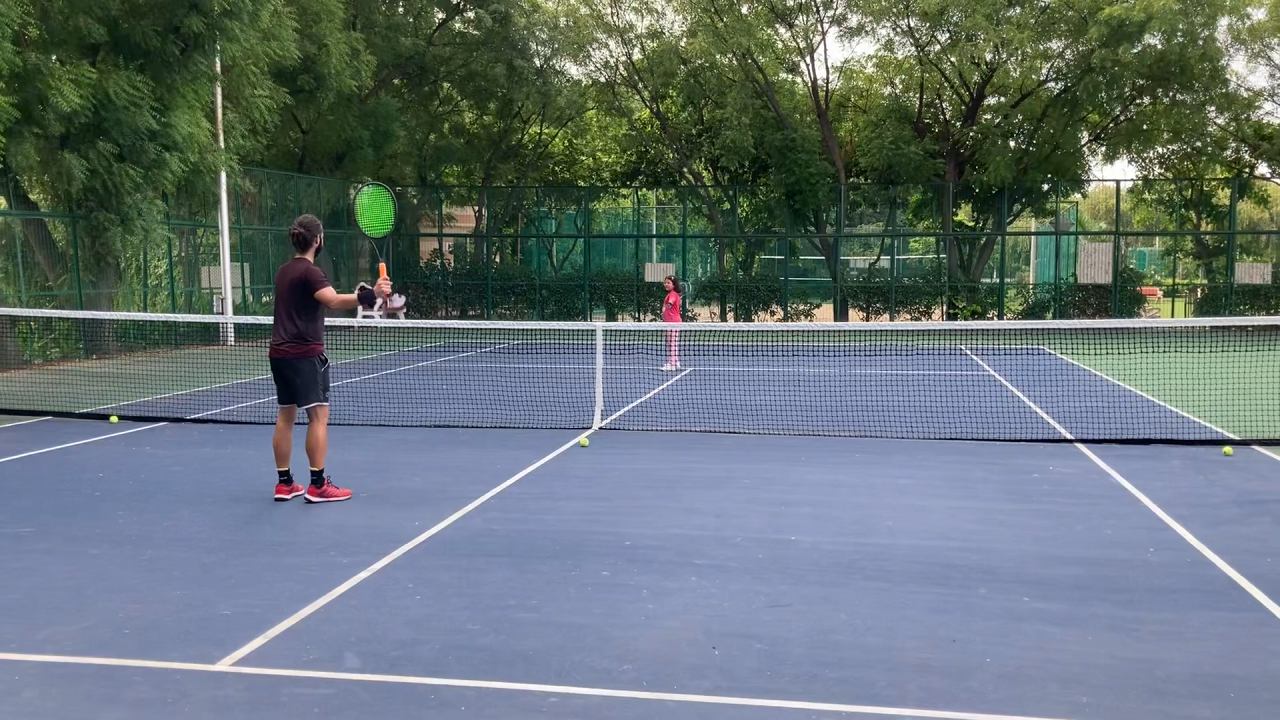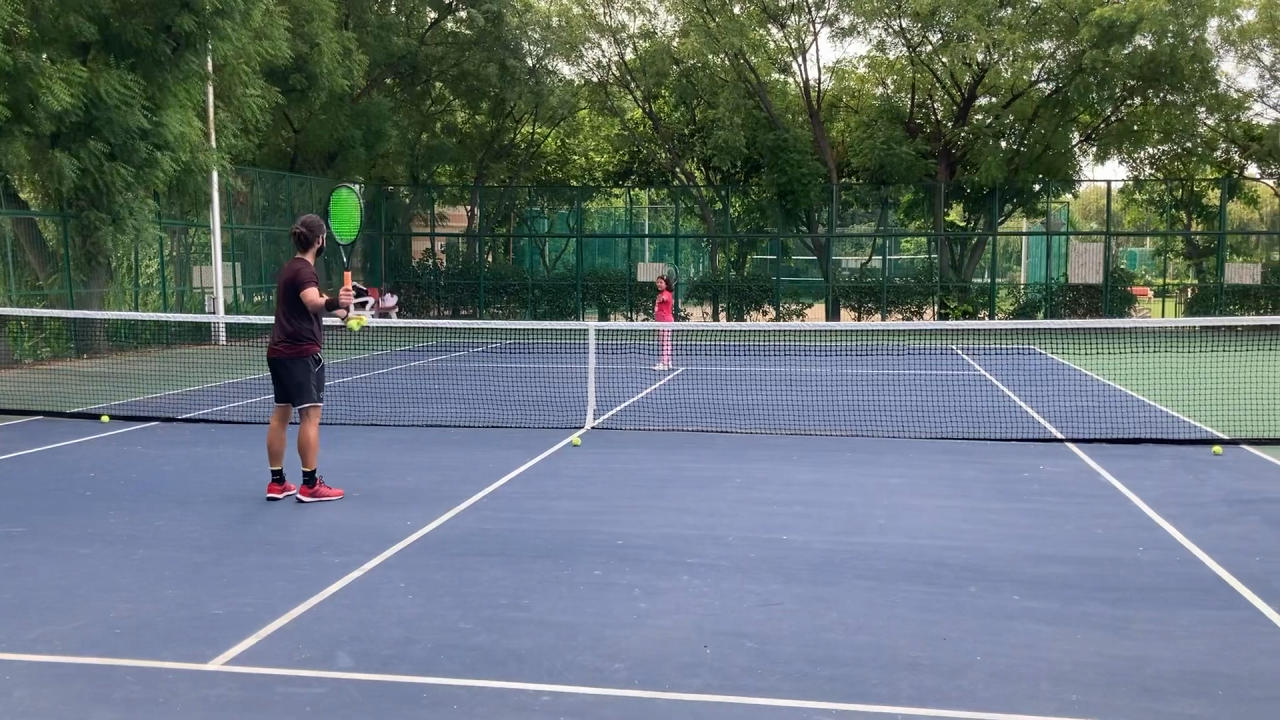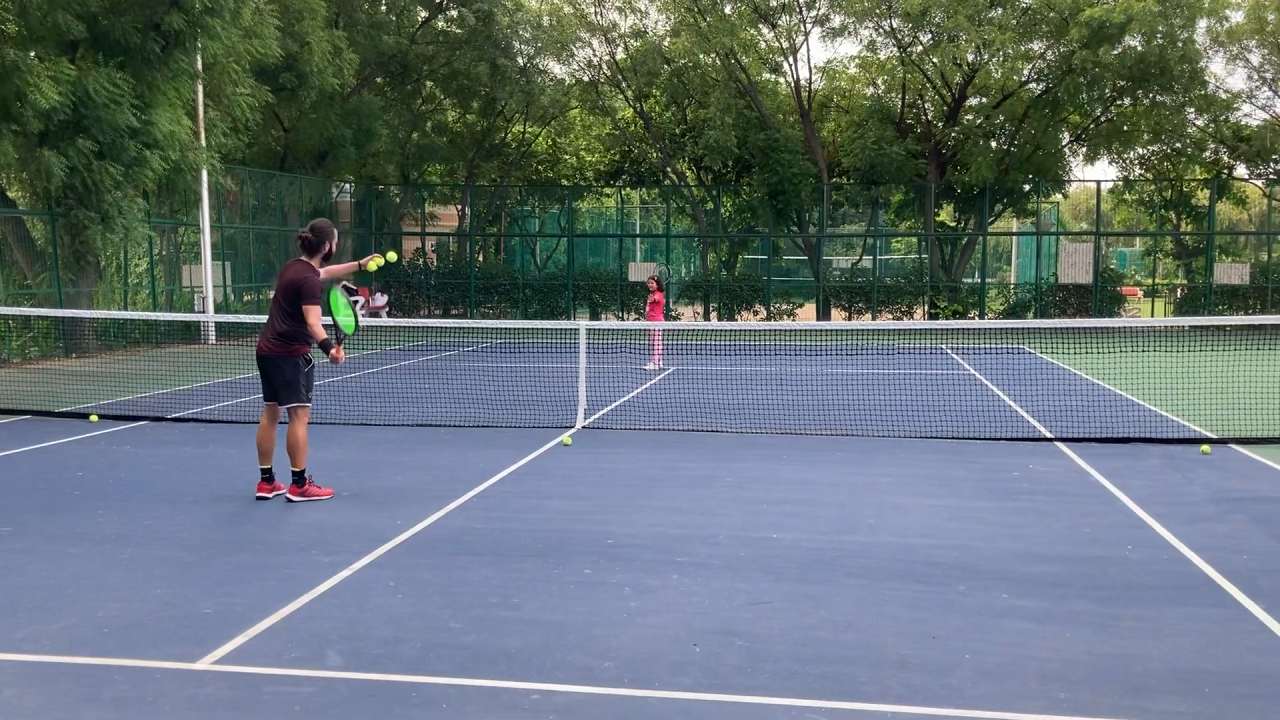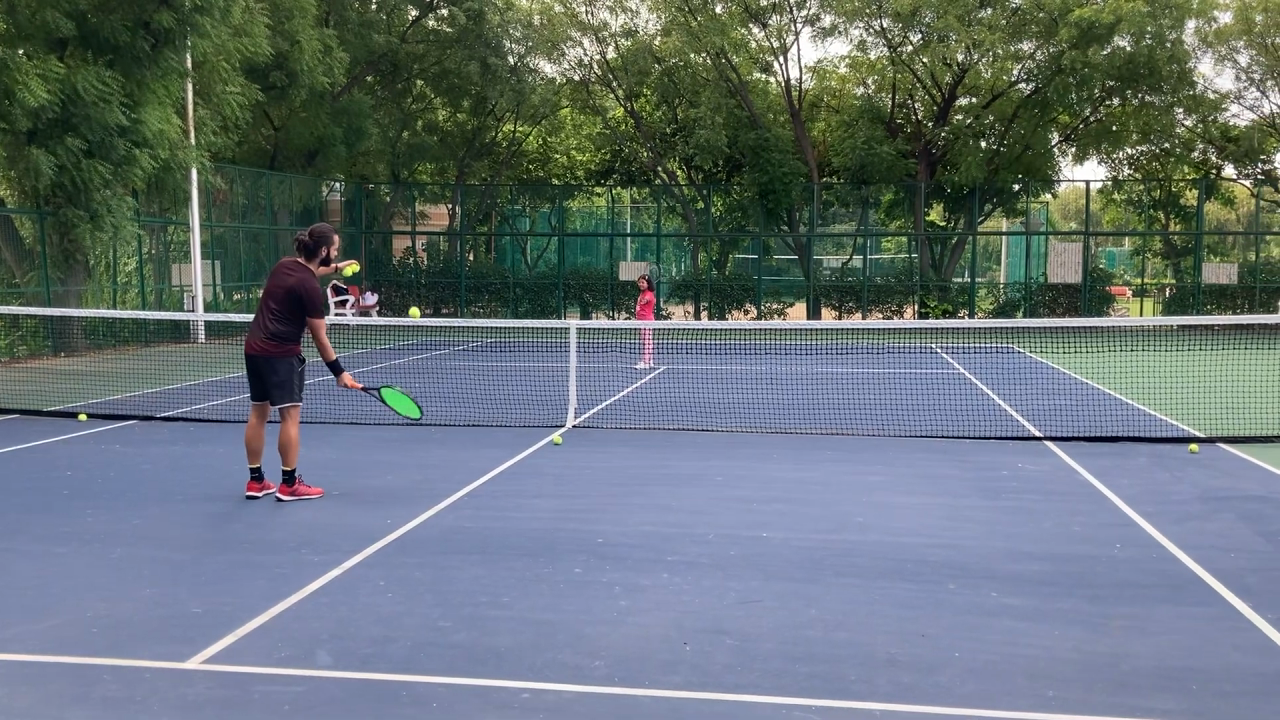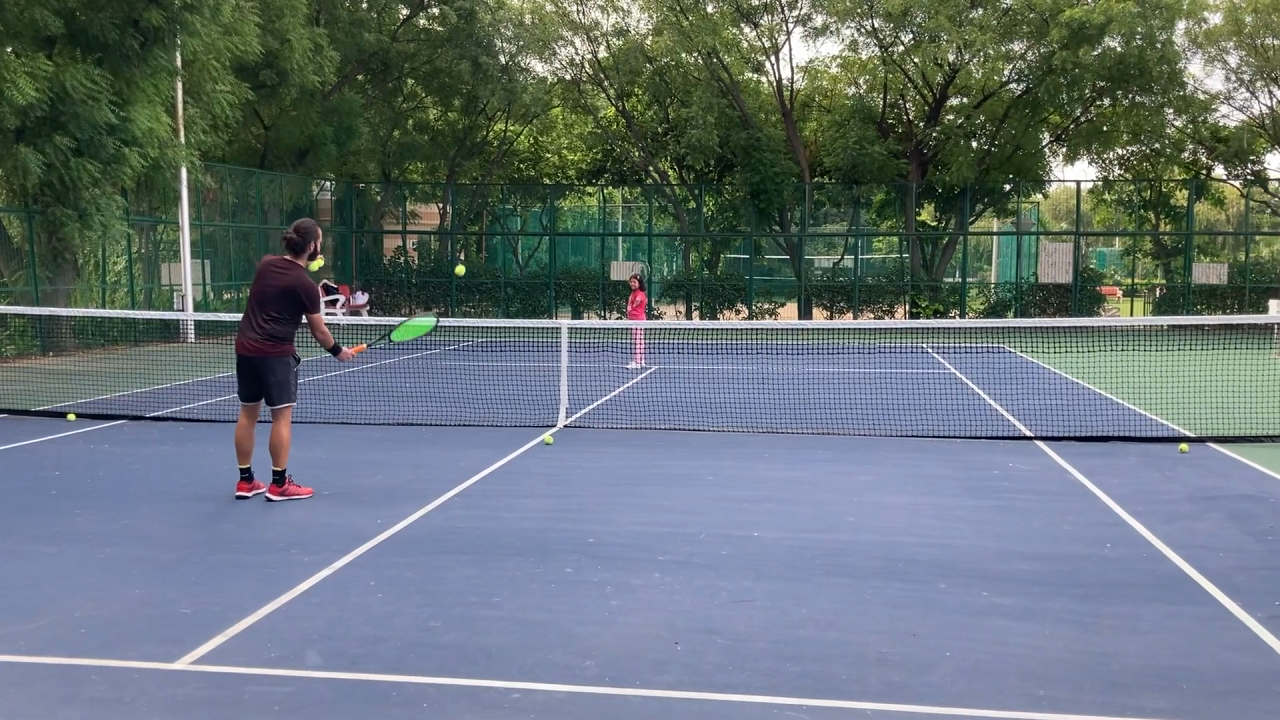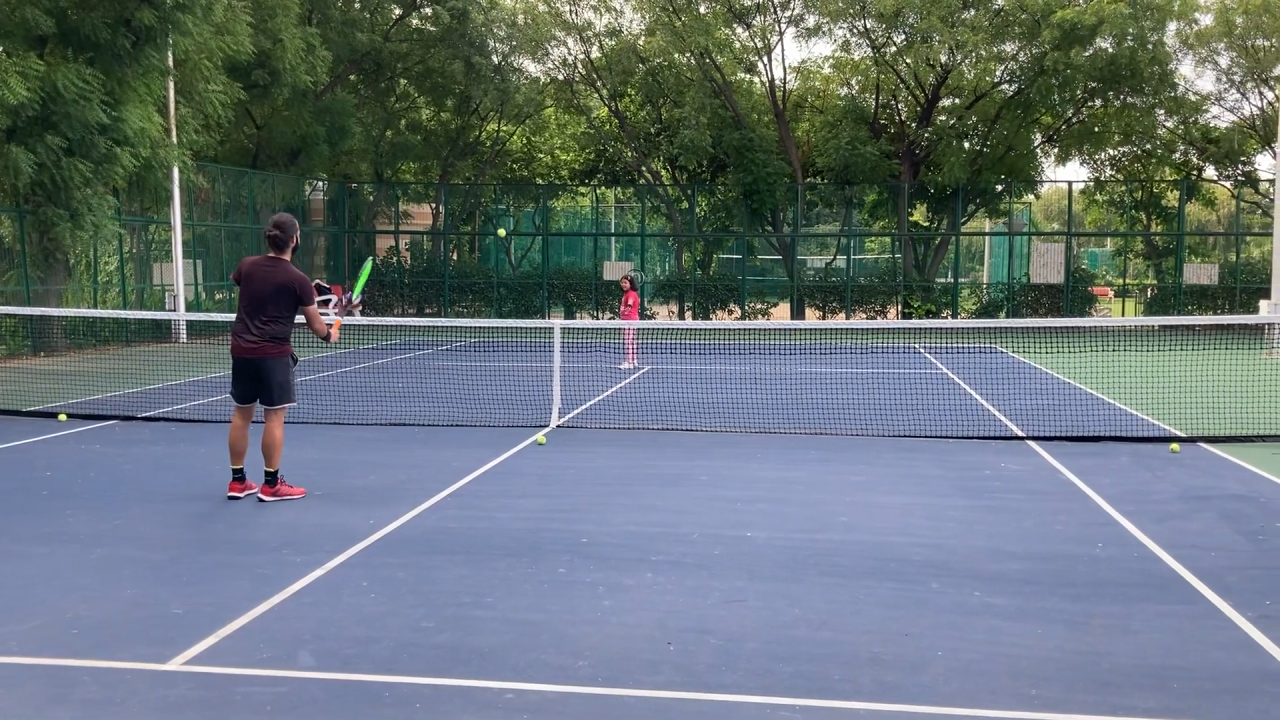
dt=0.3s
person 1, frame 1
left shoulder: (284, 270)
right shoulder: (310, 272)
right elbow: (335, 302)
right wrist: (371, 295)
left hip: (280, 352)
right hip: (304, 353)
left knee: (285, 416)
right knee: (318, 416)
left ankle: (284, 483)
right ankle: (318, 485)
person 1, frame 2
left shoulder: (293, 267)
right shoulder: (304, 271)
right elbow: (313, 302)
left wrist: (340, 311)
right wrist: (334, 302)
left hip: (279, 351)
right hip: (301, 353)
left knee: (280, 415)
right knee: (310, 416)
left ankle: (277, 483)
right ankle: (310, 485)
person 1, frame 3
left shoulder: (294, 266)
right shoulder: (309, 281)
left elbow: (324, 272)
right elbow: (312, 323)
left wrist: (360, 264)
right wrist: (331, 348)
left hip: (267, 349)
right hip: (290, 353)
left knee: (269, 414)
right knee: (299, 416)
left ankle: (266, 481)
right ankle: (299, 484)
person 1, frame 4
left shoulder: (283, 265)
right shoulder: (311, 289)
right elbow: (320, 337)
left wrist: (336, 267)
right wrist: (339, 372)
left hip: (255, 348)
right hip: (281, 354)
left knee: (258, 413)
right knee: (290, 416)
left ankle: (255, 480)
right ankle: (289, 484)
person 1, frame 5
left shoulder: (266, 263)
right shoulder: (305, 284)
right elbow: (318, 331)
left wrist: (304, 265)
right wrist: (338, 351)
left hip: (245, 349)
right hip: (276, 354)
left knee: (247, 414)
right knee: (281, 416)
left ankle: (245, 481)
right ankle: (279, 484)
person 1, frame 6
left shoulder: (247, 265)
right shoulder: (298, 279)
left elbow: (236, 280)
right elbow: (315, 323)
right wrist: (329, 335)
left hip: (241, 351)
right hip: (273, 354)
left knee: (241, 415)
right knee: (274, 417)
left ankle: (237, 481)
right ankle: (271, 484)
